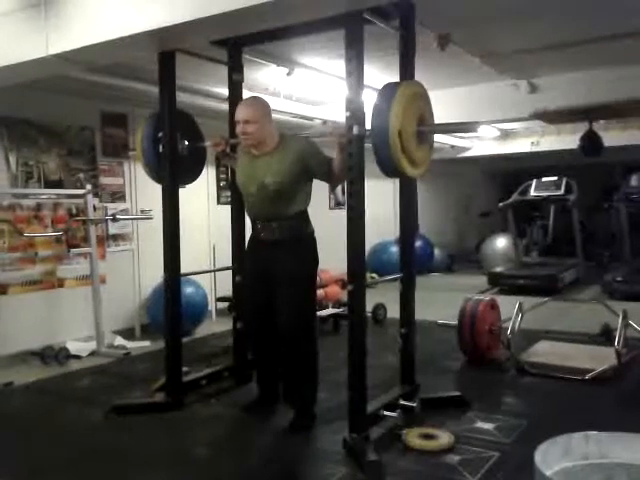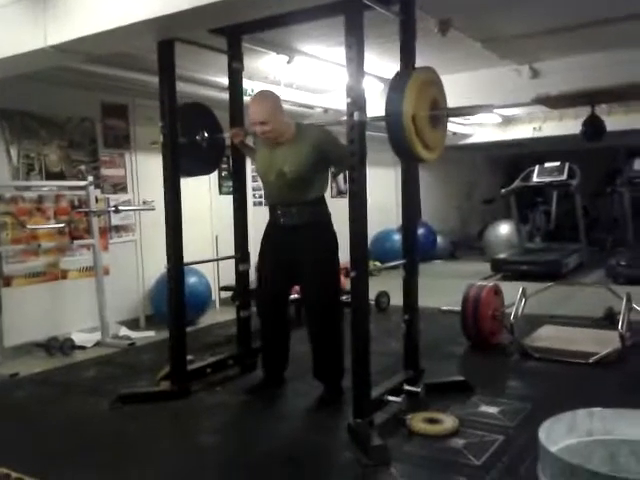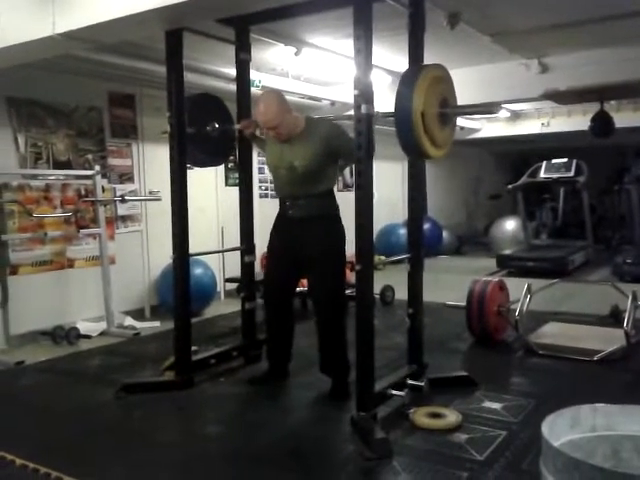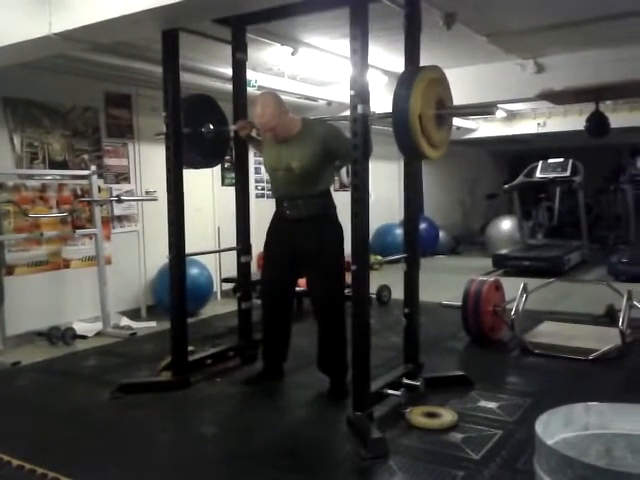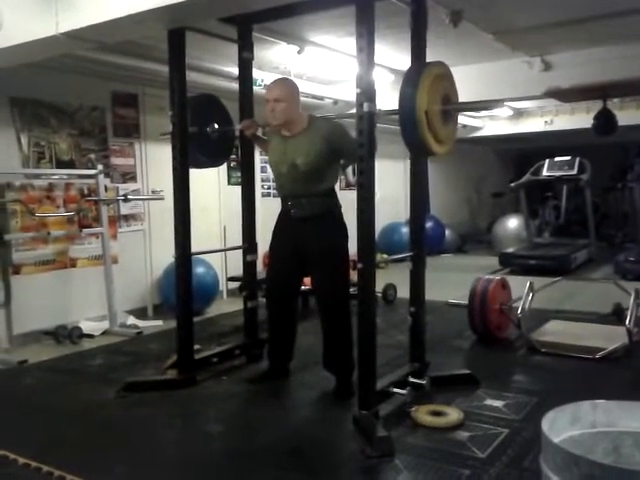
dt=1s
person 1, frame 1
left shoulder: (299, 149)
right shoulder: (243, 151)
left elbow: (335, 177)
left wrist: (342, 149)
right wrist: (224, 156)
left hip: (294, 244)
right hip: (259, 243)
left knee: (295, 328)
right knee: (257, 325)
left ankle: (303, 405)
right ankle: (268, 391)
person 1, frame 2
left shoulder: (315, 137)
right shoulder: (261, 142)
left elbow: (349, 163)
right wrist: (241, 145)
left hip: (312, 228)
right hip: (276, 228)
left knee: (321, 309)
right knee: (268, 305)
left ankle: (332, 382)
right ankle: (273, 374)
person 1, frame 3
left shoulder: (325, 132)
right shoulder: (271, 136)
left elbow: (358, 154)
right wrist: (251, 137)
left hip: (321, 221)
right hip: (286, 220)
left knee: (327, 302)
right knee: (274, 296)
left ankle: (339, 375)
right ankle: (277, 365)
person 1, frame 4
left shoulder: (322, 133)
right shoulder: (268, 136)
left elbow: (355, 155)
right wrist: (247, 138)
left hip: (319, 222)
right hip: (282, 221)
left knee: (327, 302)
right knee: (272, 296)
left ankle: (337, 375)
right ankle: (272, 365)
person 1, frame 5
left shoulder: (327, 131)
right shoulder: (274, 133)
left elbow: (360, 154)
left wrist: (335, 168)
right wrist: (253, 137)
left hip: (323, 221)
right hip: (288, 220)
left knee: (332, 301)
right knee: (277, 295)
left ankle: (342, 375)
right ankle: (278, 364)
